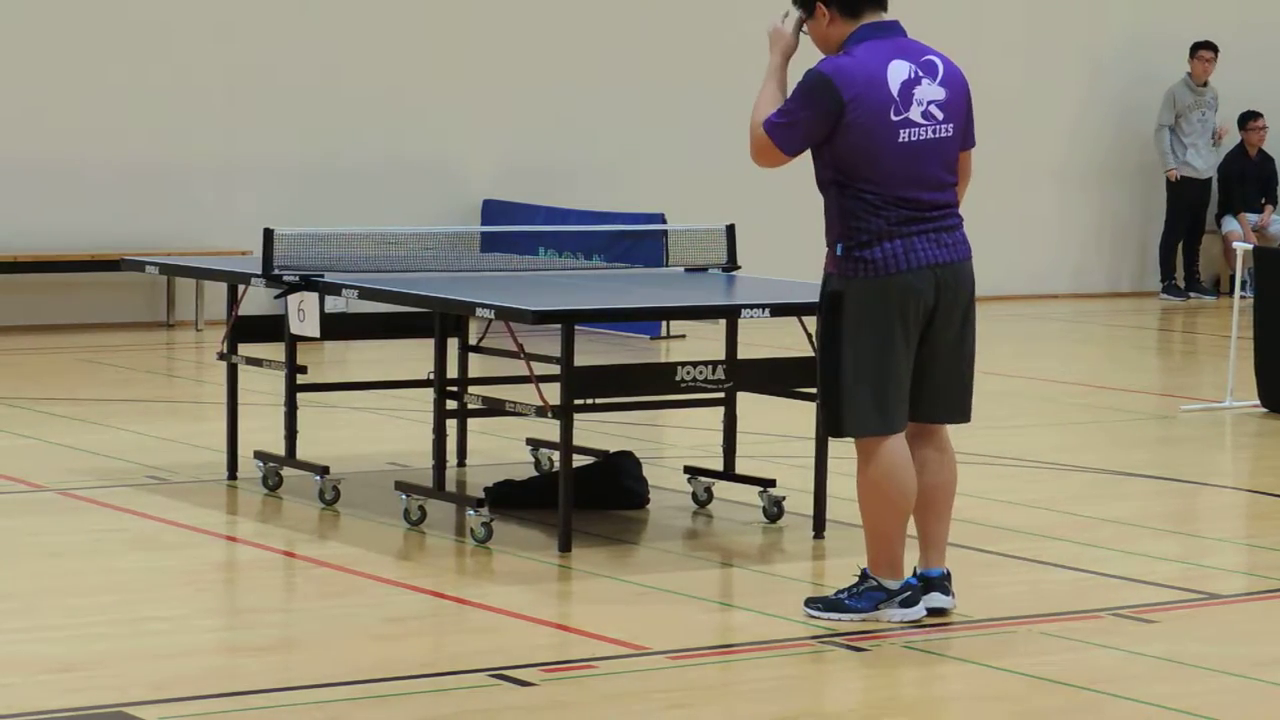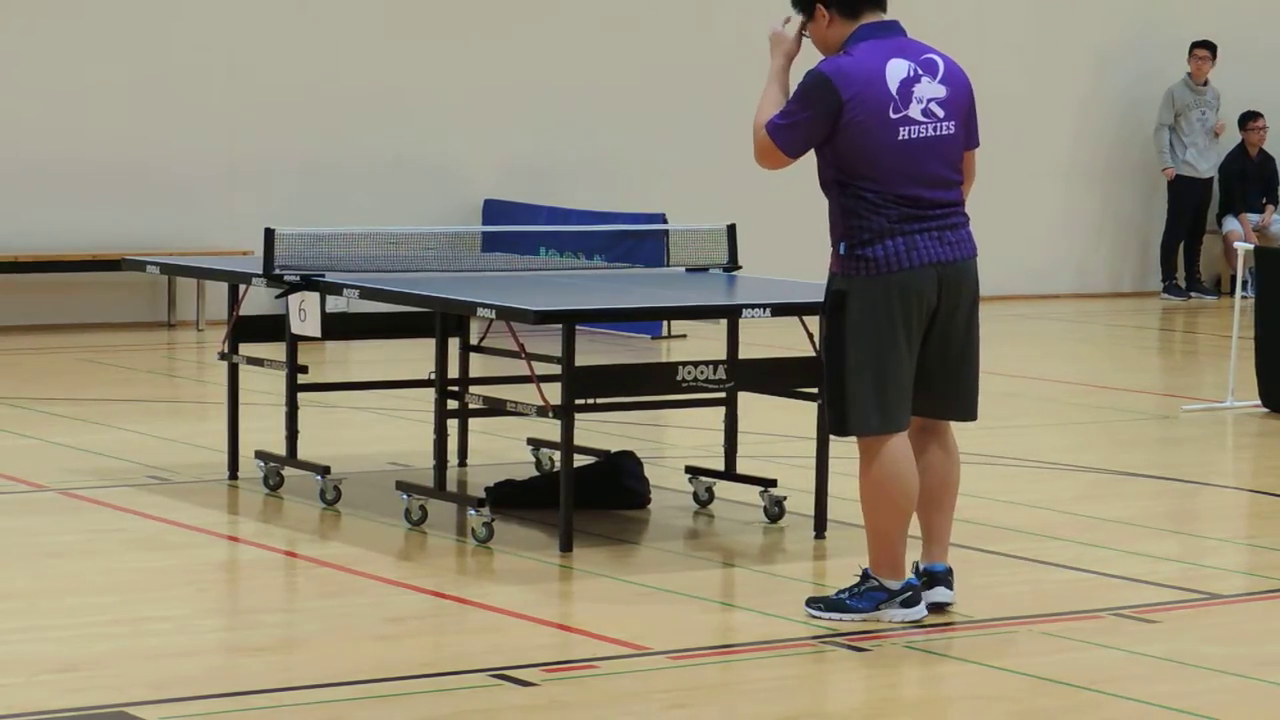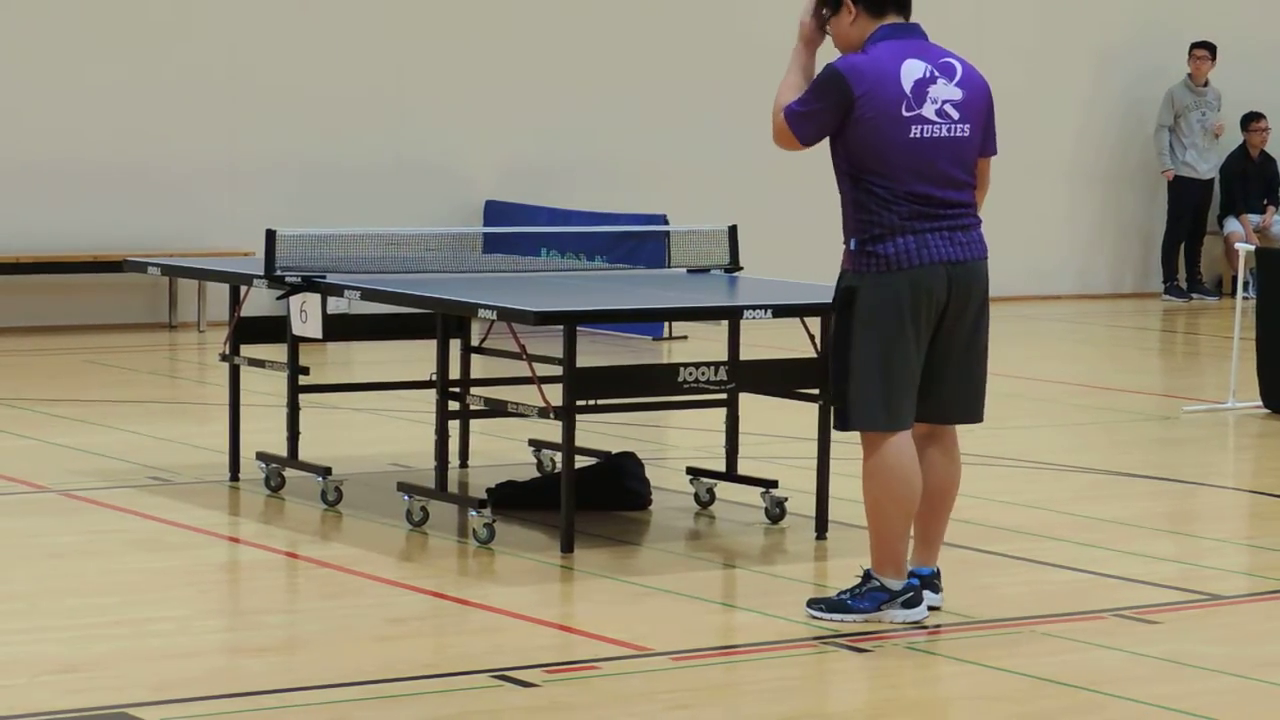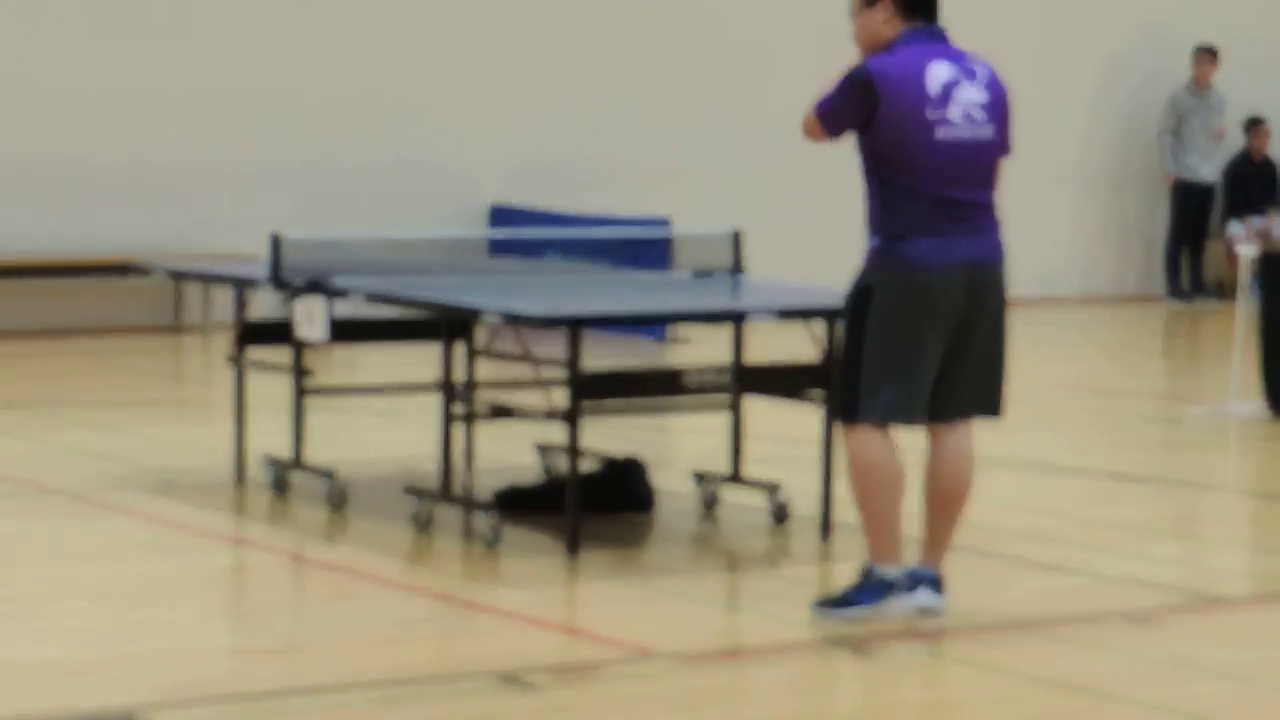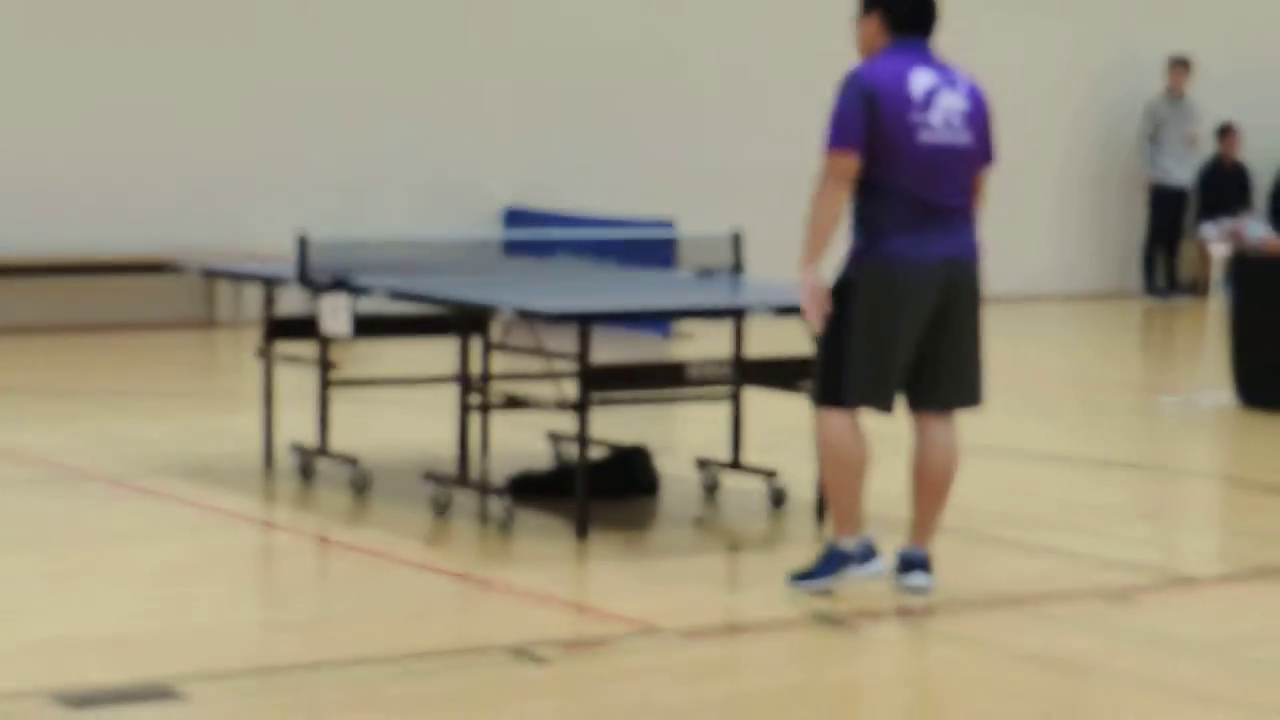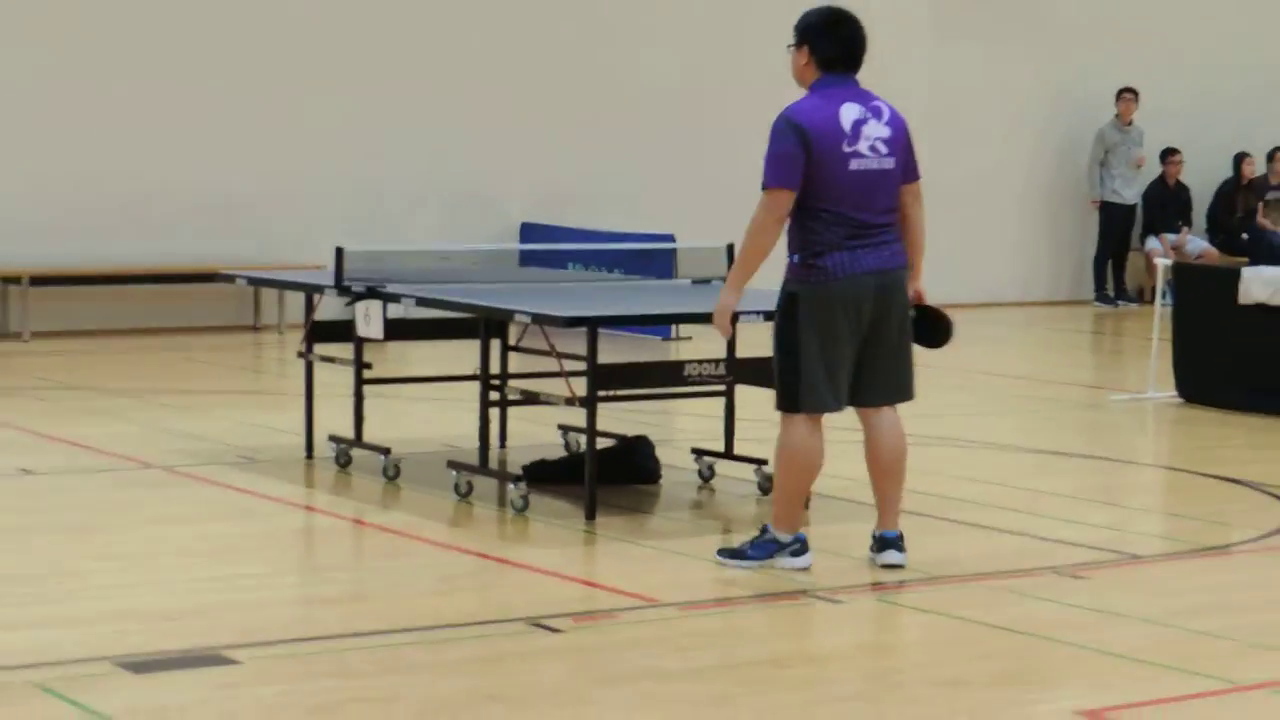
dt=0.4s
person 1, frame 1
left shoulder: (836, 78)
right shoulder: (947, 71)
left elbow: (765, 149)
left wrist: (778, 58)
left hip: (874, 274)
right hip: (949, 265)
left knee: (880, 432)
right knee: (928, 427)
left ankle: (888, 585)
right ankle: (935, 574)
person 1, frame 2
left shoulder: (835, 77)
right shoulder: (948, 70)
left elbow: (768, 152)
left wrist: (778, 63)
left hip: (878, 273)
right hip: (953, 263)
left knee: (883, 430)
right knee: (932, 421)
left ankle: (889, 585)
right ankle: (937, 570)
person 1, frame 3
left shoulder: (850, 75)
right shoulder: (968, 76)
left elbow: (785, 133)
left hip: (887, 271)
right hip: (964, 265)
left knee: (886, 429)
right knee: (936, 425)
left ankle: (892, 585)
right ankle: (925, 572)
person 1, frame 4
left shoulder: (879, 75)
right shoulder: (987, 79)
left elbow: (814, 126)
left hip: (907, 270)
right hip: (980, 266)
left knee: (866, 417)
right knee: (952, 422)
left ankle: (886, 573)
right ankle: (930, 572)
person 1, frame 5
left shoulder: (867, 83)
right shoulder: (967, 91)
left elbow: (839, 178)
right elbow: (975, 187)
left wrist: (811, 265)
left hip: (887, 268)
right hip: (956, 266)
left knee: (837, 402)
right knee: (936, 413)
left ankle: (850, 544)
right ankle: (918, 554)
person 1, frame 6
left shoulder: (799, 120)
right shoulder: (890, 117)
left elbow: (774, 210)
right elbow: (910, 204)
left wrist: (734, 284)
right wrist: (914, 276)
left hip: (823, 281)
right hip: (884, 278)
left knee: (802, 412)
right knee: (880, 408)
left ankle: (785, 537)
right ankle: (889, 535)
person 2, frame 1
left shoulder: (1213, 94)
right shoulder: (1175, 92)
right elbow: (1162, 129)
left wrist: (1217, 134)
right wrist: (1169, 164)
left hip: (1205, 173)
right hip: (1181, 174)
left knee: (1196, 231)
right knee: (1175, 229)
left ankle: (1193, 281)
right ankle: (1168, 283)
person 2, frame 2
left shoulder: (1215, 94)
right shoulder: (1175, 92)
right elbow: (1162, 128)
left wrist: (1218, 131)
right wrist: (1166, 162)
left hip: (1206, 172)
right hip: (1182, 172)
left knee: (1197, 231)
right knee: (1176, 229)
left ankle: (1193, 281)
right ankle: (1169, 283)
person 2, frame 3
left shoulder: (1216, 95)
right shoulder: (1175, 93)
right elbow: (1162, 129)
left wrist: (1218, 131)
right wrist: (1166, 164)
left hip: (1207, 174)
right hip: (1182, 173)
left knee: (1198, 232)
right knee: (1177, 230)
left ankle: (1194, 282)
right ankle: (1170, 284)
person 2, frame 4
left shoulder: (1218, 100)
right shoulder: (1179, 97)
right elbow: (1166, 133)
left wrist: (1221, 134)
right wrist: (1170, 169)
left hip: (1209, 178)
right hip: (1185, 177)
left knee: (1200, 234)
right knee: (1180, 233)
left ankle: (1197, 284)
right ankle: (1175, 286)
person 2, frame 5
left shoulder: (1191, 107)
right shoulder: (1156, 105)
right elbow: (1145, 140)
left wrist: (1194, 139)
right wrist: (1149, 174)
left hip: (1183, 180)
right hip: (1162, 181)
left knee: (1175, 235)
right knee: (1158, 233)
left ankle: (1172, 282)
right ankle: (1151, 283)
person 2, frame 6
left shoulder: (1139, 133)
right shoulder: (1105, 131)
right elbow: (1094, 164)
left wrist: (1141, 161)
right wrist: (1096, 195)
left hip: (1131, 199)
right hip: (1111, 199)
left knee: (1123, 249)
right knee: (1106, 247)
left ankle: (1120, 290)
right ankle: (1100, 292)
person 3, frame 1
right shoulder: (1231, 161)
right elbow: (1233, 200)
right wrist: (1247, 231)
left hip: (1260, 214)
right hip: (1233, 214)
right knee: (1233, 237)
right ankle: (1237, 279)
person 3, frame 2
right shoulder: (1232, 161)
right elbow: (1234, 200)
right wrist: (1248, 231)
left hip: (1261, 213)
right hip: (1234, 214)
right knee: (1234, 237)
right ankle: (1239, 279)
person 3, frame 3
right shoulder: (1233, 162)
right elbow: (1235, 201)
right wrist: (1249, 232)
left hip: (1262, 214)
right hip: (1235, 215)
right knee: (1235, 238)
person 3, frame 4
right shoulder: (1237, 166)
right elbow: (1235, 202)
right wrist: (1249, 231)
left hip: (1264, 217)
right hip: (1239, 218)
right knee: (1237, 242)
person 3, frame 5
left shoulder: (1240, 169)
right shoulder: (1209, 170)
left elbow: (1246, 200)
right elbow: (1204, 204)
left wrist: (1241, 219)
left hip: (1236, 218)
right hip: (1212, 219)
right knee: (1209, 241)
right ankle: (1208, 281)
person 3, frame 6
left shoulder: (1183, 189)
right shoulder: (1153, 190)
left elbow: (1187, 218)
right elbow: (1154, 223)
left wrist: (1183, 234)
right wrist: (1167, 249)
left hip: (1178, 234)
right hip: (1156, 235)
left knee: (1213, 254)
right knee: (1155, 255)
right ankle: (1160, 289)
